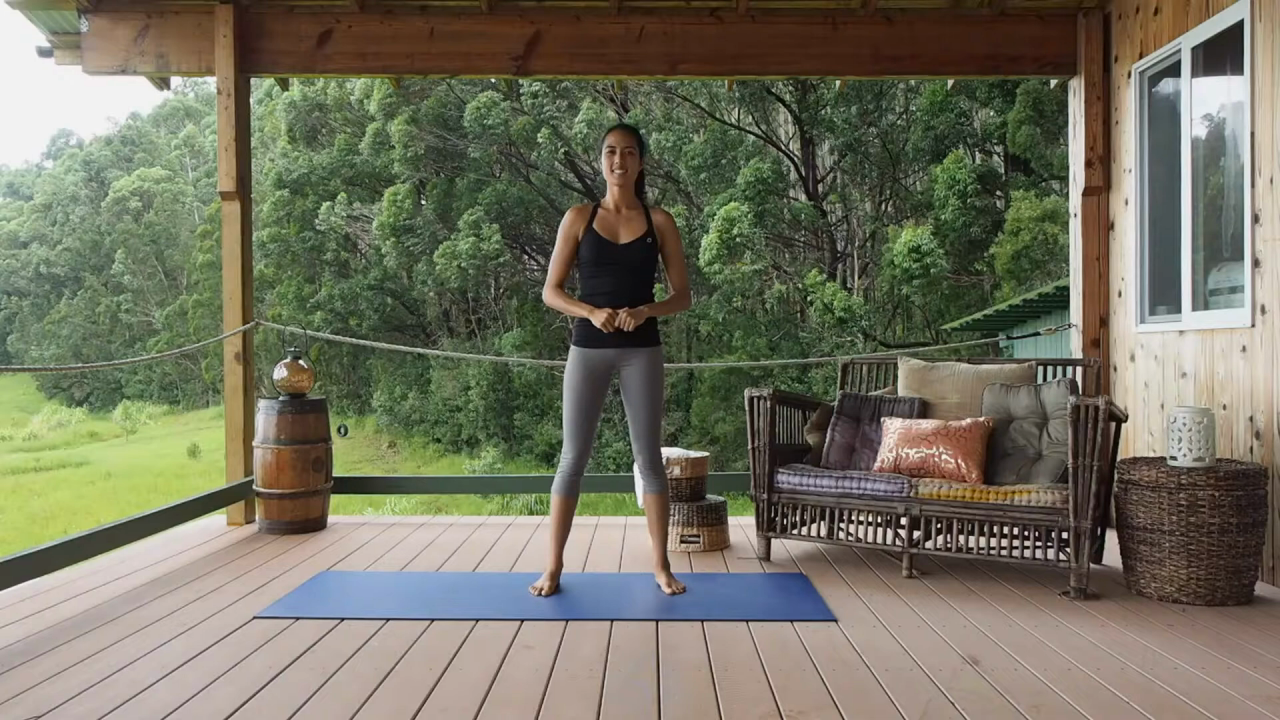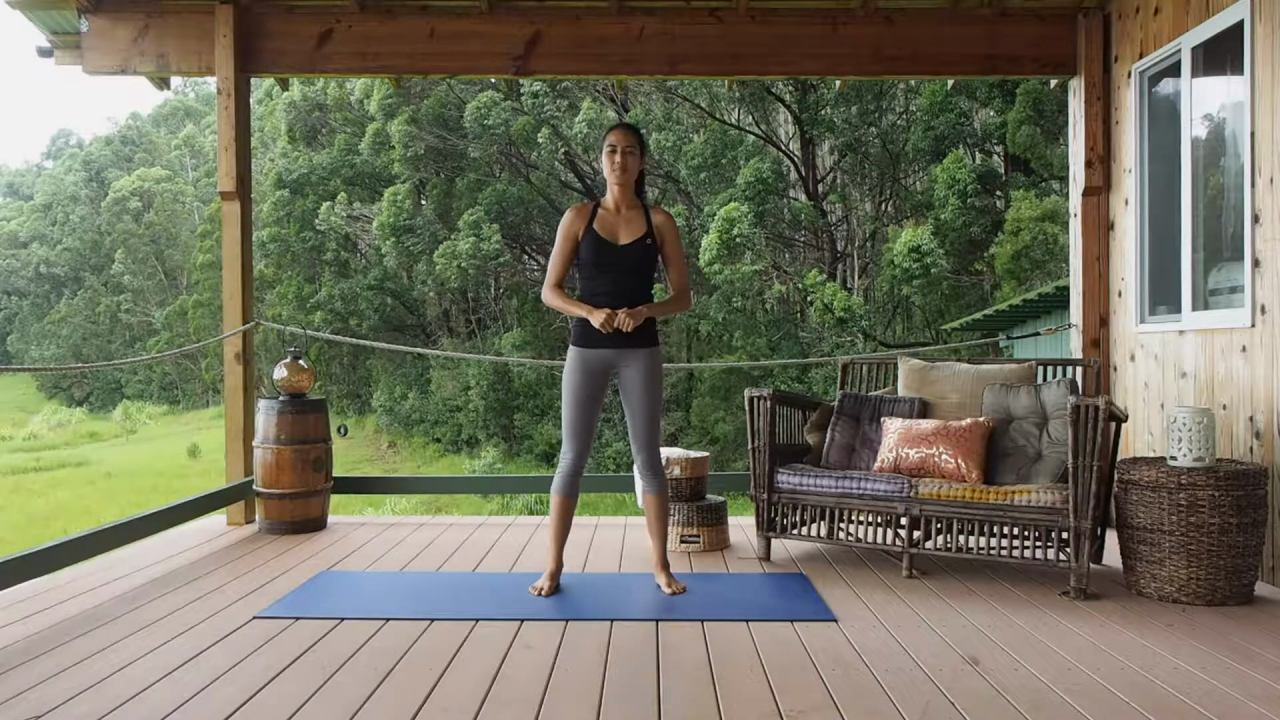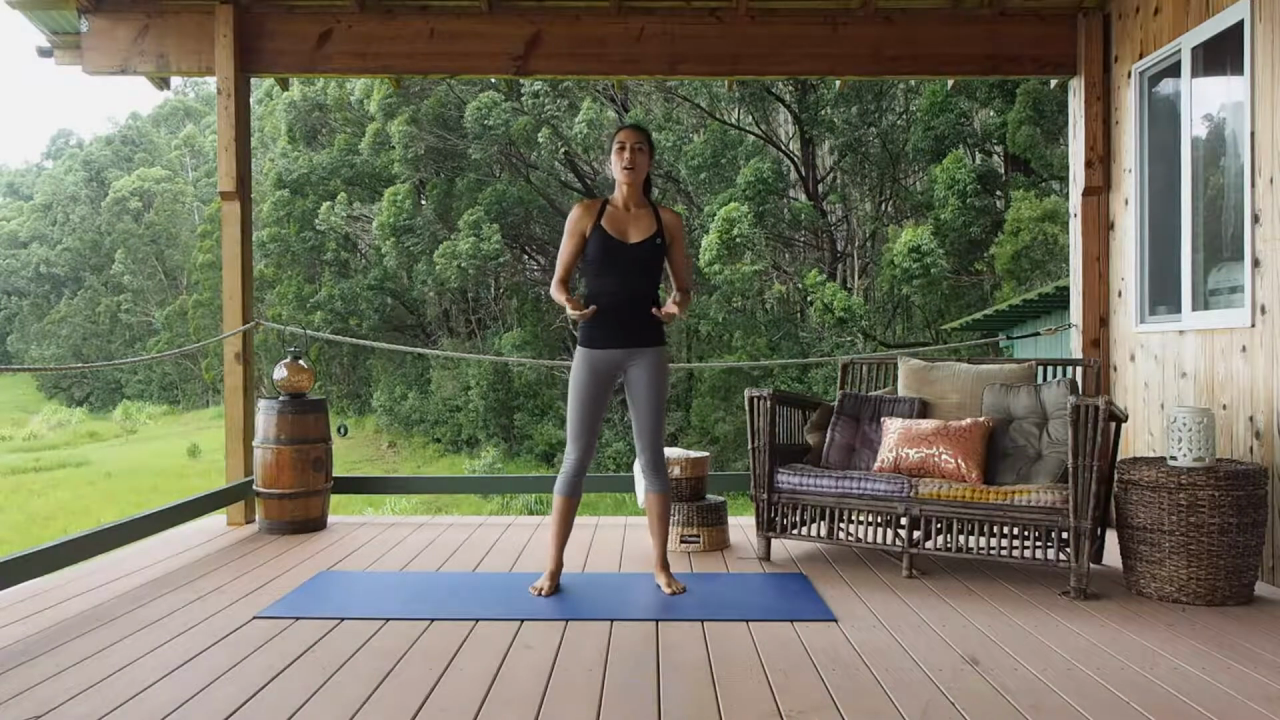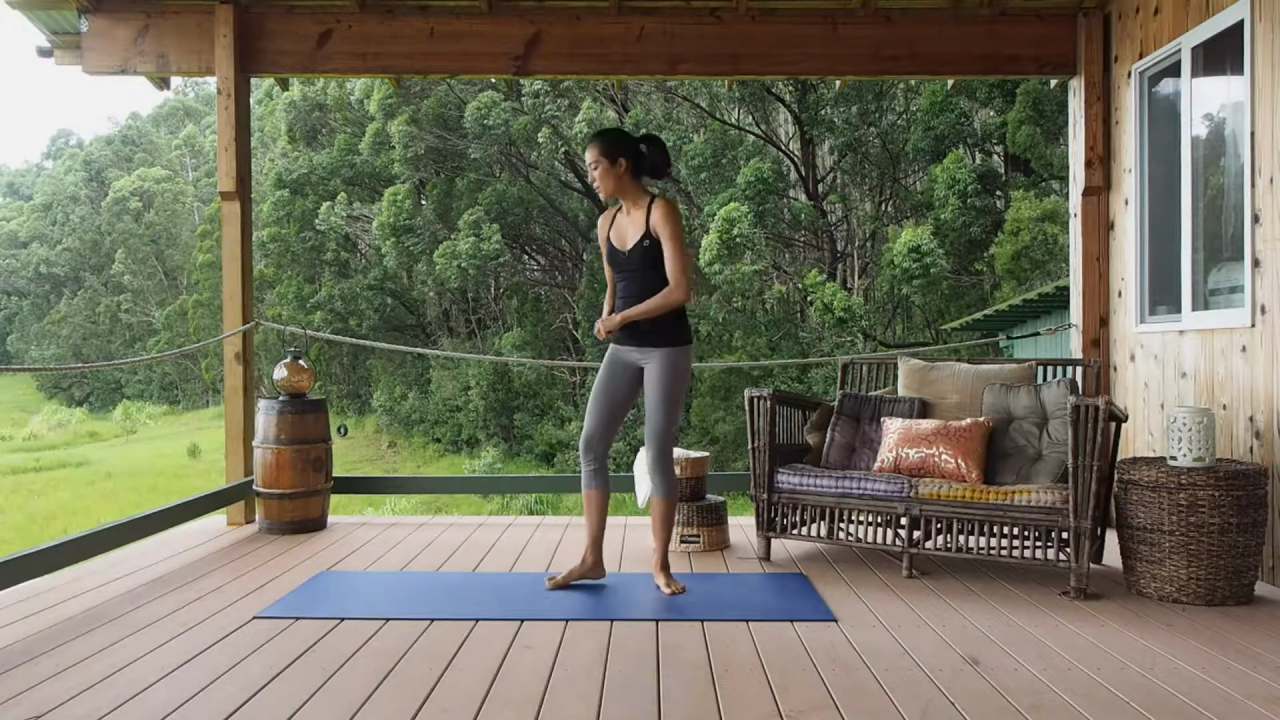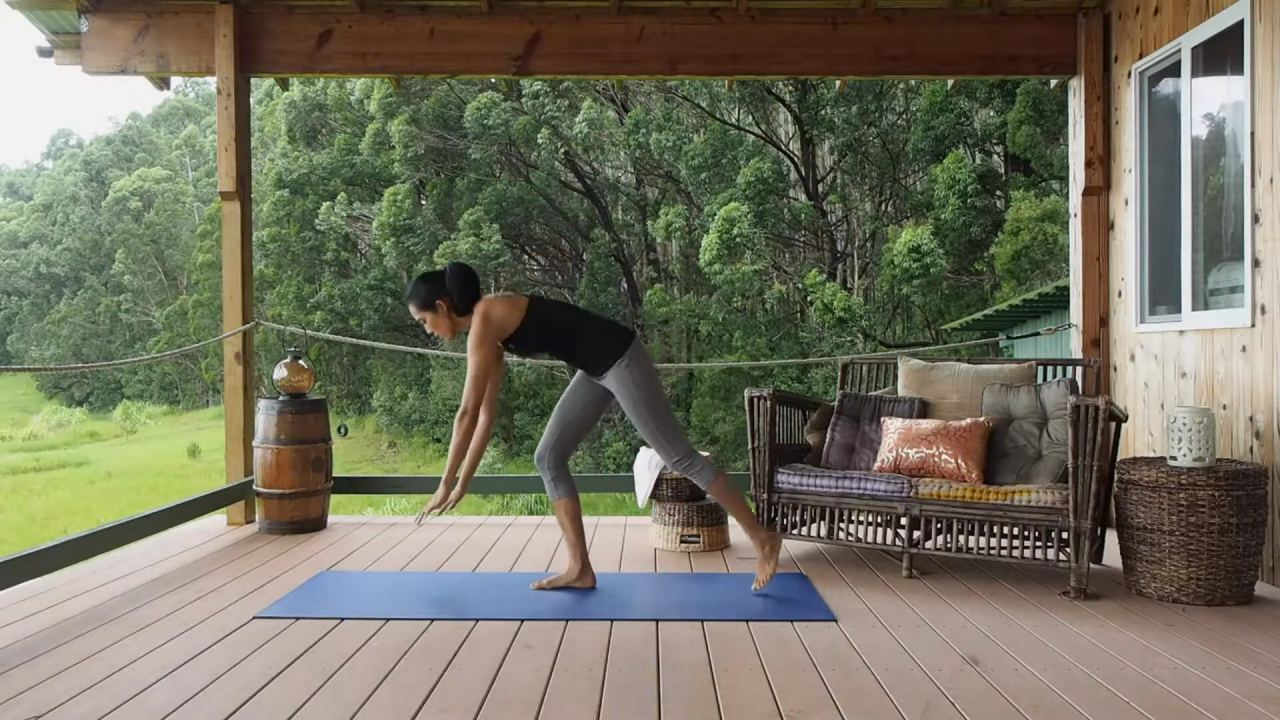
dt=1s
person 1, frame 1
left shoulder: (659, 221)
right shoulder: (578, 218)
left elbow: (682, 296)
right elbow: (551, 291)
left wrist: (645, 310)
right wrist: (590, 312)
left hip: (642, 350)
right hip: (588, 348)
left knee: (648, 456)
right knee: (573, 457)
left ankle: (660, 565)
right ankle: (554, 565)
person 1, frame 2
left shoulder: (659, 222)
right shoulder: (578, 218)
left elbow: (682, 297)
right elbow: (550, 290)
left wrist: (644, 311)
right wrist: (589, 312)
left hip: (640, 351)
right hip: (587, 349)
left knee: (647, 457)
right knee: (572, 458)
left ankle: (660, 565)
right ankle: (554, 565)
person 1, frame 3
left shoulder: (668, 221)
right shoulder: (586, 214)
left elbow: (684, 287)
right elbow: (559, 280)
left wrist: (675, 305)
right wrist: (569, 303)
left hip: (647, 349)
right hip: (594, 348)
left knee: (652, 456)
right knee: (577, 456)
left ankle: (660, 565)
right ankle: (554, 565)
person 1, frame 4
left shoulder: (662, 212)
right shoulder: (606, 222)
left elbow: (681, 290)
left wrist: (622, 317)
right wrist: (607, 319)
left hip: (667, 348)
right hip: (623, 349)
left knee: (658, 455)
right knee: (591, 445)
left ankle: (660, 565)
right ankle: (592, 559)
person 1, frame 5
left shoulder: (485, 316)
right shoulder: (489, 328)
left elbow: (467, 412)
right elbow: (485, 412)
left wrist: (447, 485)
right wrist: (462, 480)
left hip: (620, 360)
right hip: (597, 368)
left knee: (679, 457)
right knee: (548, 457)
left ankle: (762, 538)
right ankle: (579, 569)
